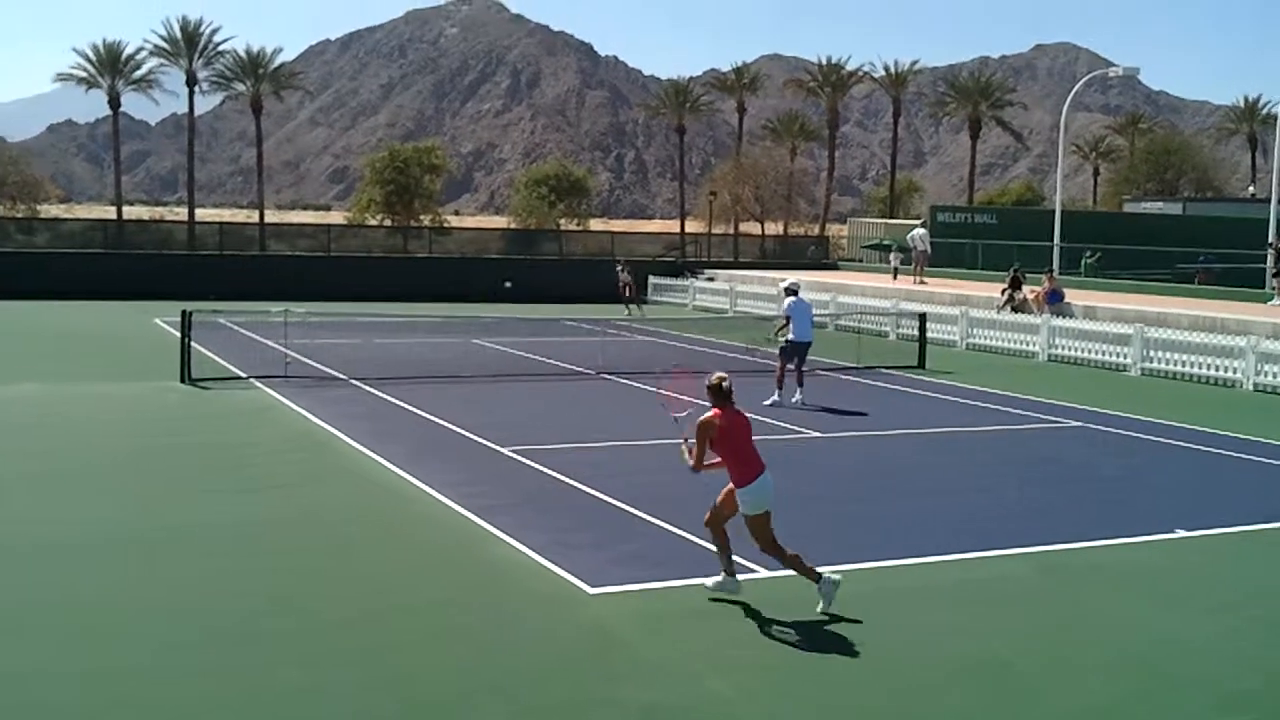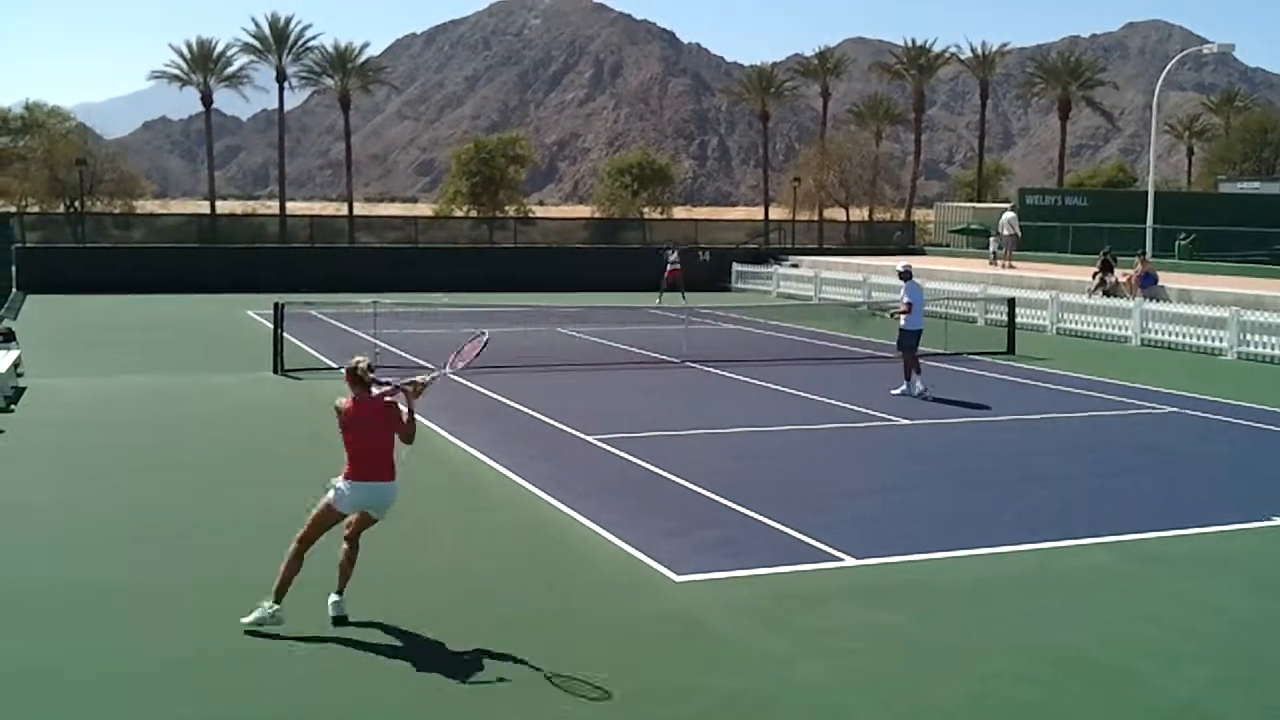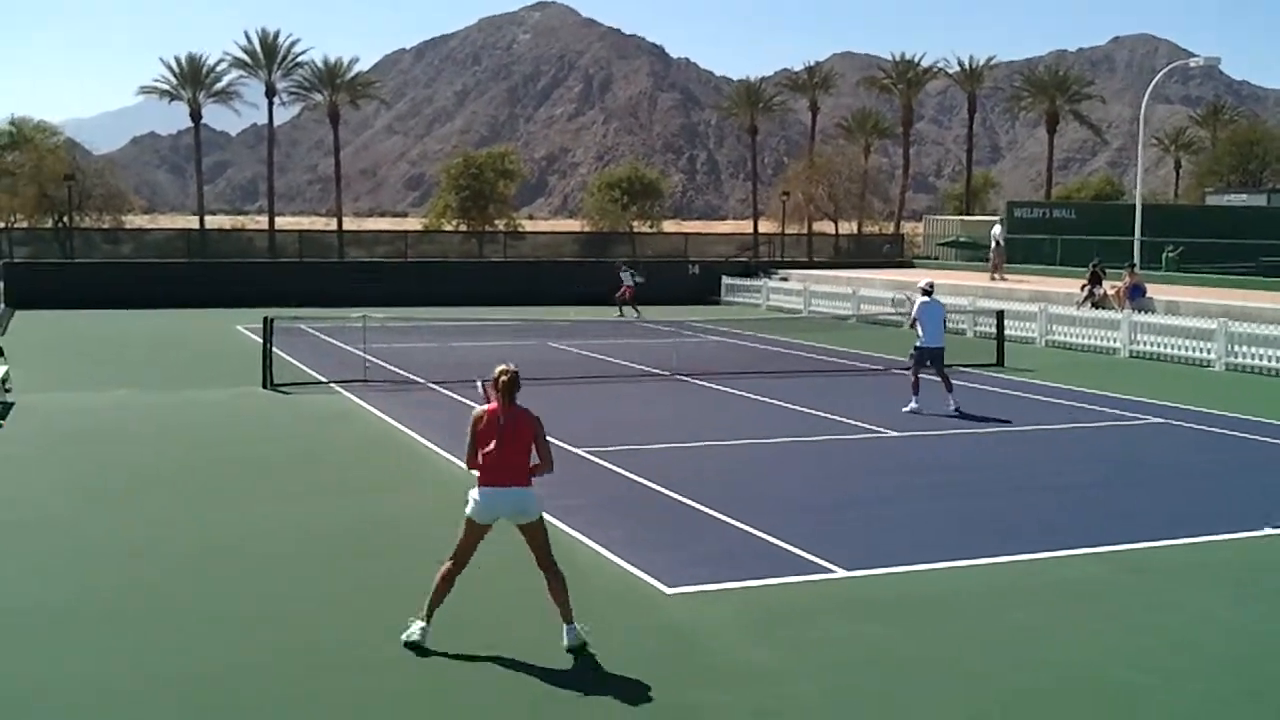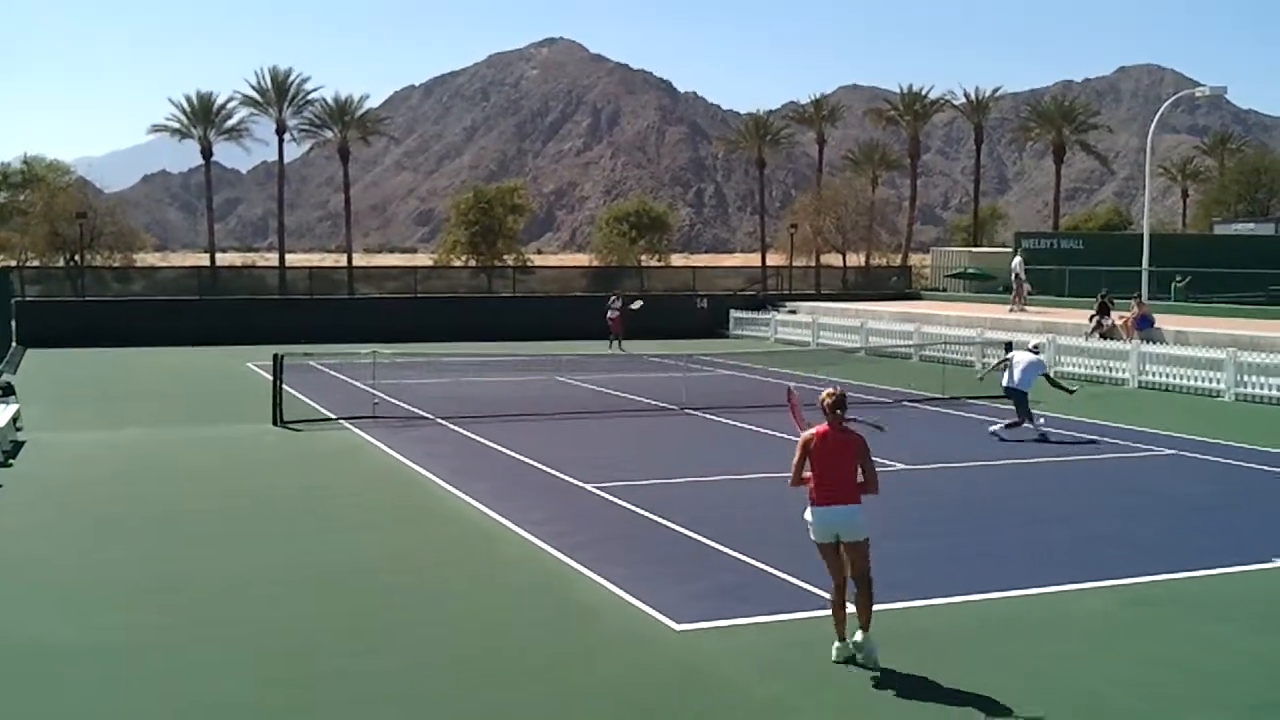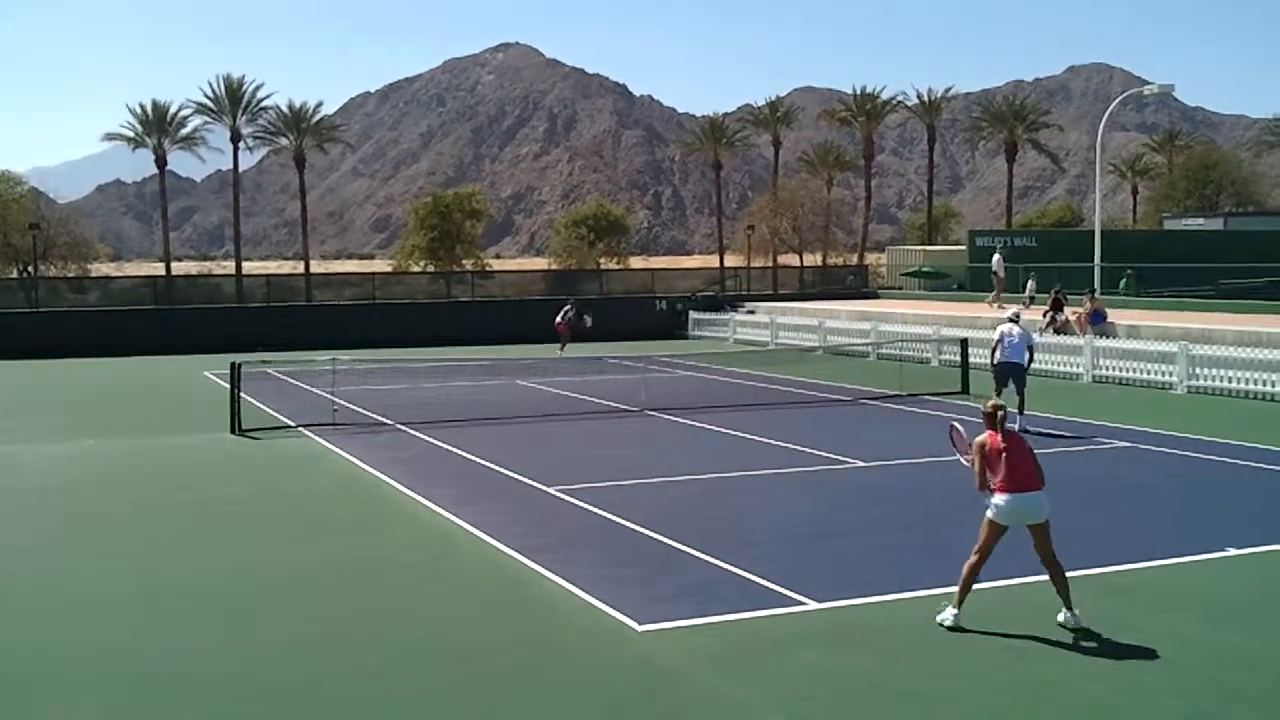
dt=1s
person 1, frame 1
left shoulder: (706, 422)
right shoulder: (740, 416)
left elbow: (695, 466)
left wrist: (686, 450)
right wrist: (708, 463)
left hip: (750, 490)
right hip: (759, 480)
left knee: (769, 546)
right knee: (712, 522)
left ankle: (821, 581)
right ankle: (729, 578)
person 1, frame 2
left shoulder: (343, 406)
right shoulder: (389, 405)
right elbow: (408, 438)
right wrist: (410, 402)
left hip: (353, 488)
right hip: (386, 491)
left knee: (302, 542)
right knee: (351, 536)
left ankle: (274, 607)
right ankle: (338, 599)
person 1, frame 3
left shoulder: (480, 415)
right shoulder: (530, 419)
left elbow: (471, 463)
right elbow: (547, 466)
left hip: (486, 495)
right hip: (521, 496)
left knee: (457, 561)
right knee: (546, 563)
left ankle: (421, 625)
right ankle: (570, 628)
person 1, frame 4
left shoulder: (809, 437)
right shoulder: (857, 439)
left elbow: (795, 480)
right elbow: (872, 487)
left hip: (820, 514)
right hip: (850, 513)
left knee: (839, 581)
right knee: (862, 581)
left ankle: (841, 643)
right ankle: (862, 635)
person 1, frame 5
left shoulder: (981, 442)
right shoulder: (1019, 439)
left elbow: (982, 483)
right elbow: (1040, 478)
left hip: (1006, 500)
right hip: (1036, 498)
left knee: (979, 555)
right knee: (1048, 558)
left ankle: (953, 611)
right ankle: (1069, 613)
